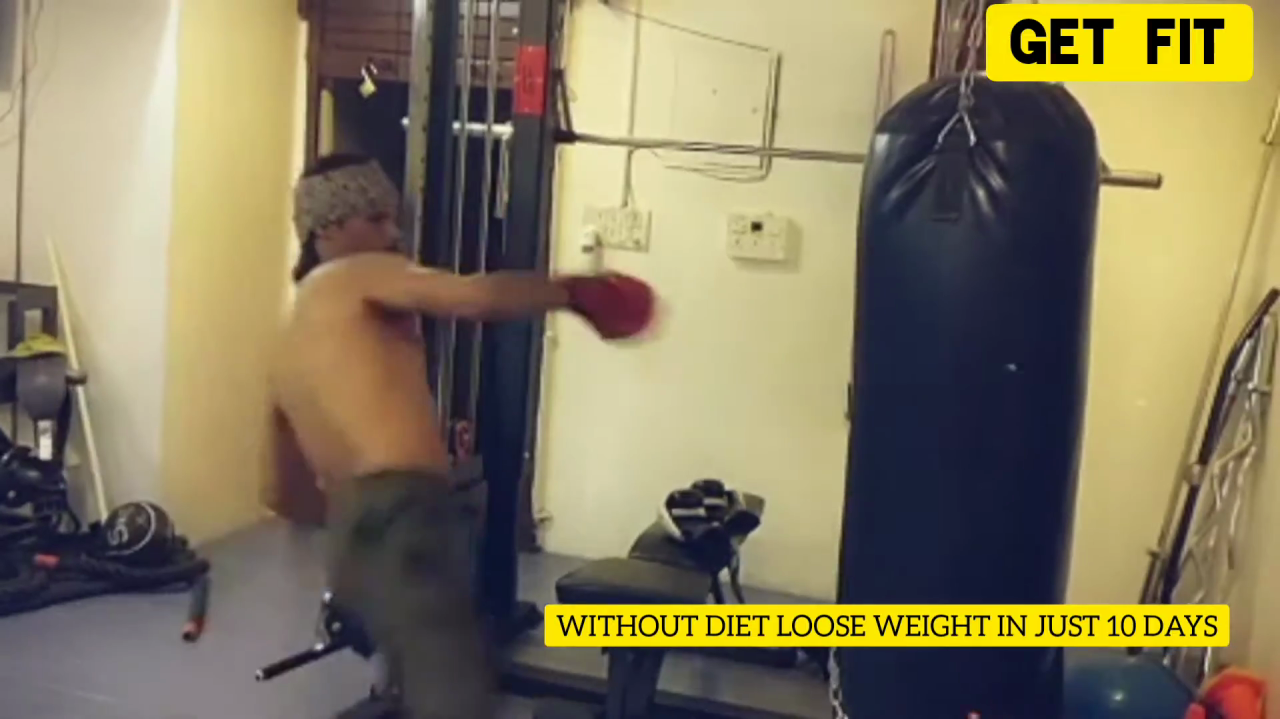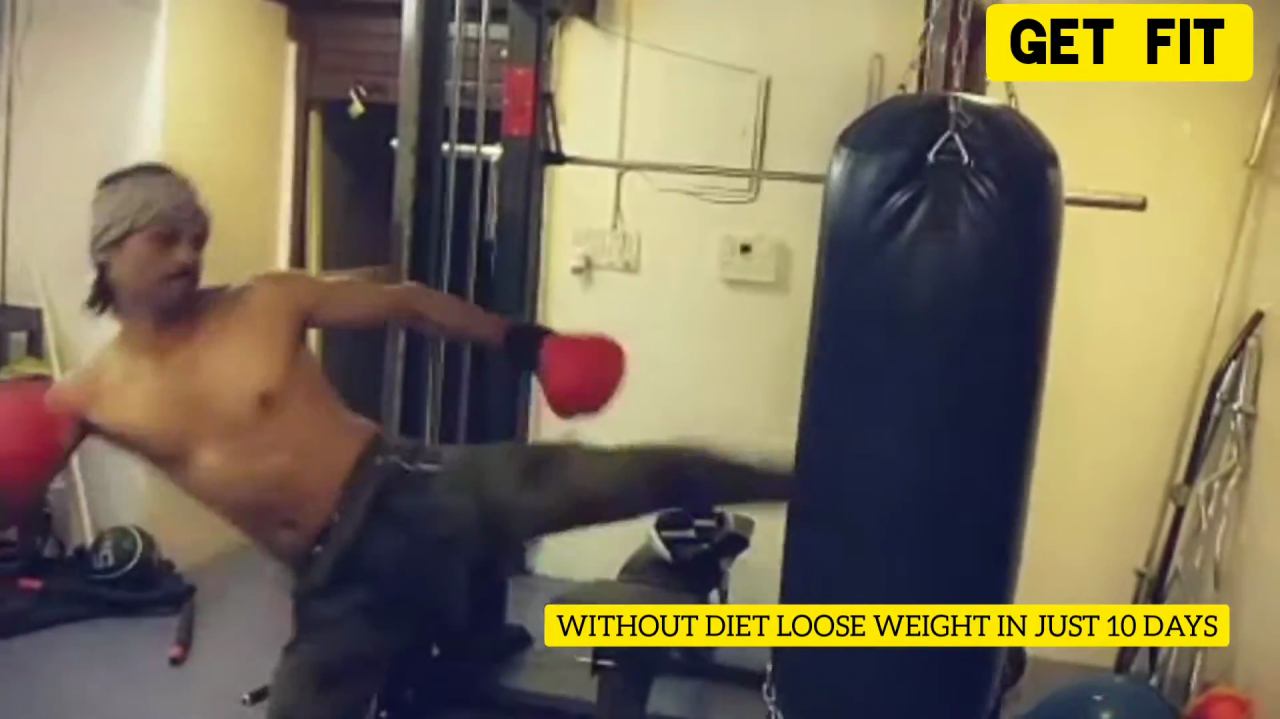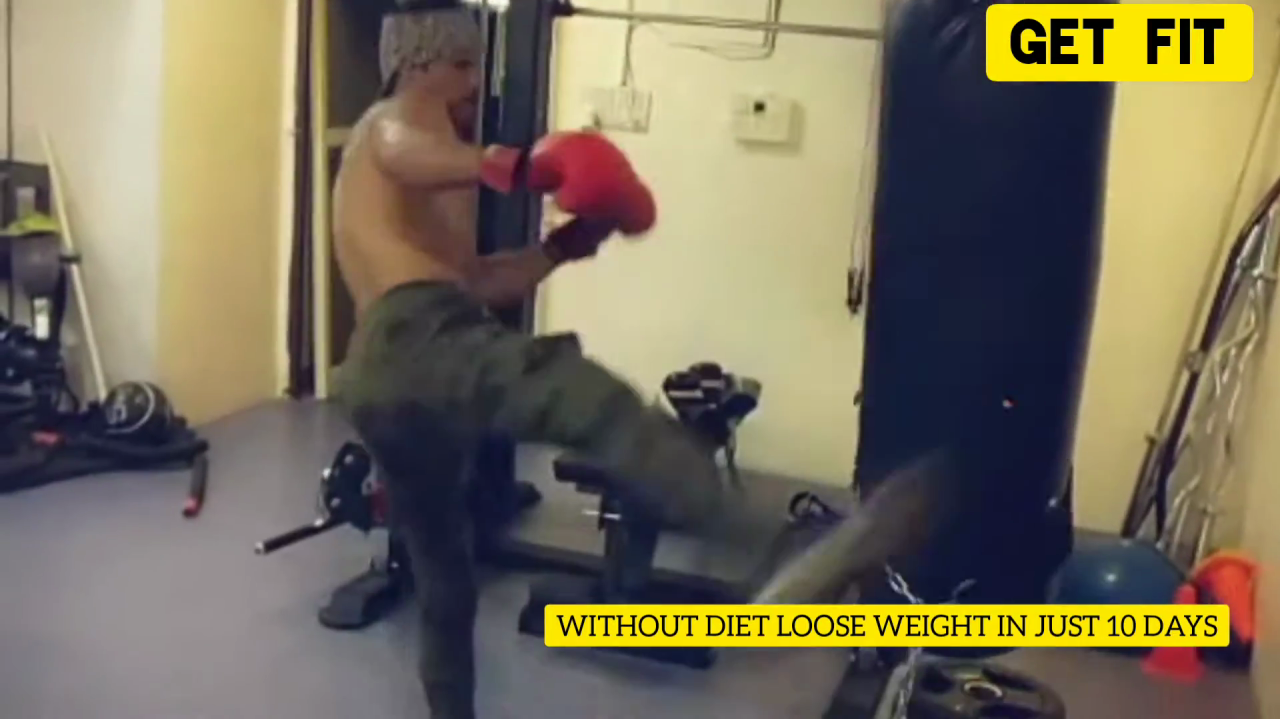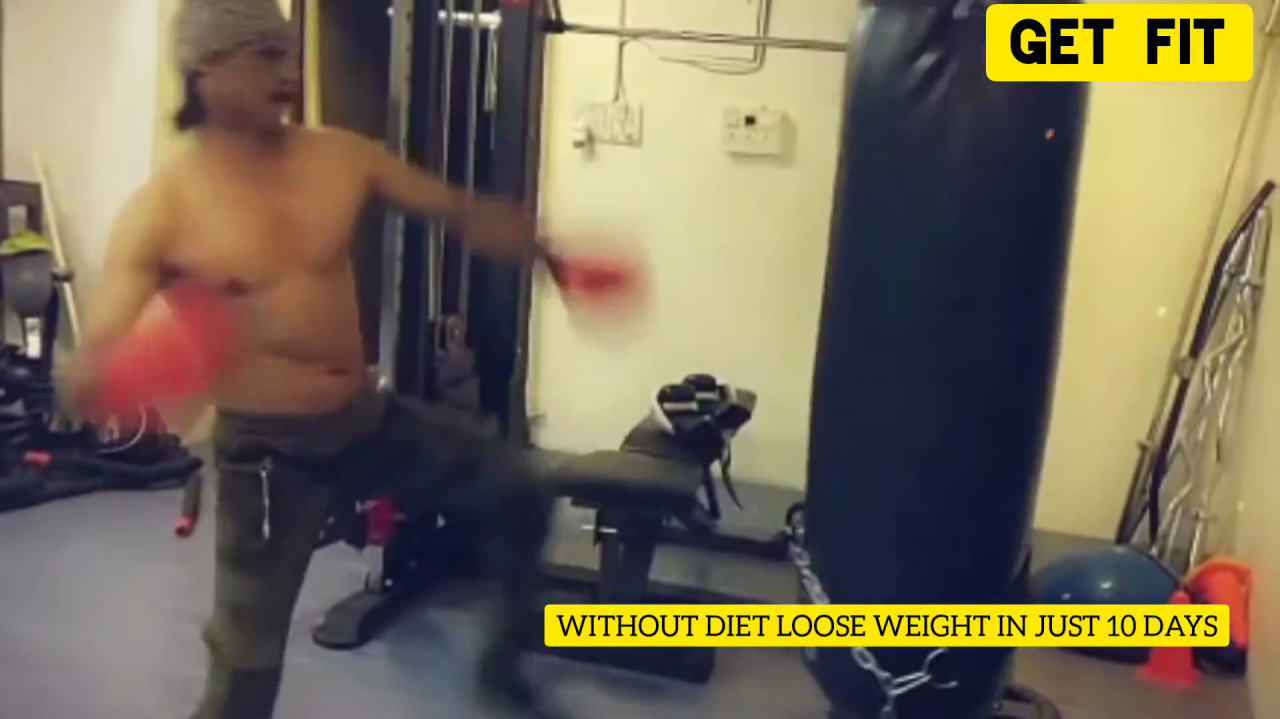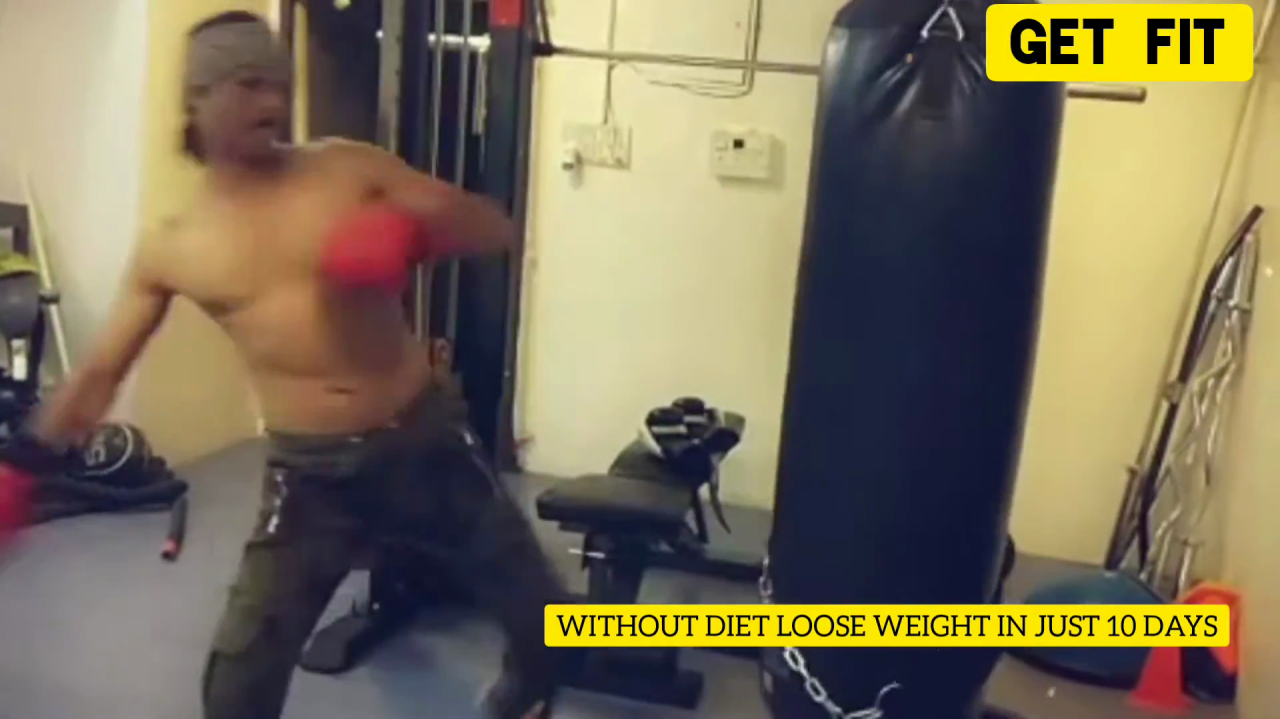
dt=1s
person 1, frame 1
left shoulder: (289, 345)
right shoulder: (359, 277)
left elbow: (289, 498)
right elbow: (475, 296)
right wrist: (580, 290)
left hip: (363, 538)
right hip: (401, 528)
person 1, frame 2
left shoulder: (265, 303)
right shoulder: (98, 393)
left elbow: (400, 300)
left wrist: (526, 341)
left hip: (405, 498)
right hip: (334, 580)
left knee: (644, 477)
left ankle: (796, 492)
person 1, frame 3
right shoulder: (392, 120)
left elbow: (468, 285)
right elbow: (413, 154)
left wrist: (562, 245)
right wrist: (519, 166)
left hip: (374, 372)
right hip: (417, 339)
left knee: (443, 579)
right knee: (613, 416)
person 1, frame 4
left shoulder: (334, 156)
right shoulder: (162, 209)
left elbow: (461, 211)
right elbow: (89, 366)
right wrist: (94, 376)
left hip: (365, 420)
right hip: (265, 454)
left knee: (520, 498)
person 1, frame 5
left shoulder: (350, 167)
right shoulder: (171, 247)
left elbow: (495, 229)
right elbow: (98, 376)
left wrist: (426, 231)
left hip: (419, 441)
right hip: (311, 476)
left knee: (530, 606)
